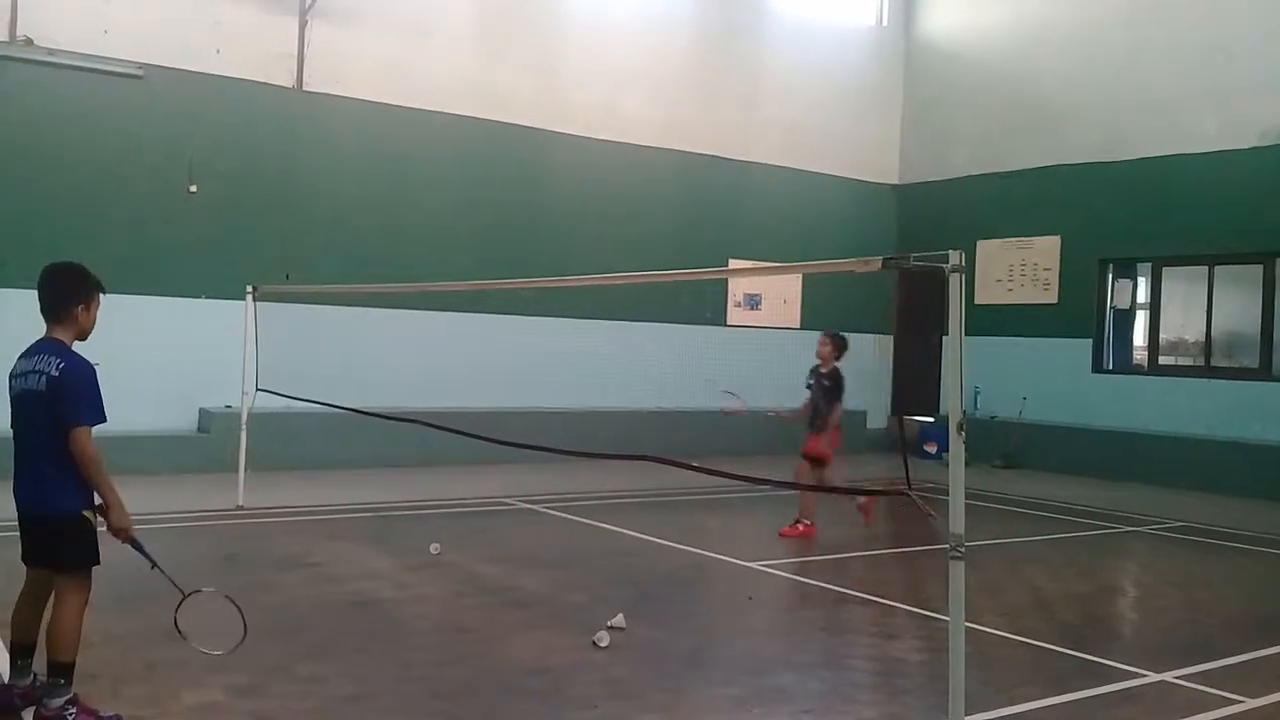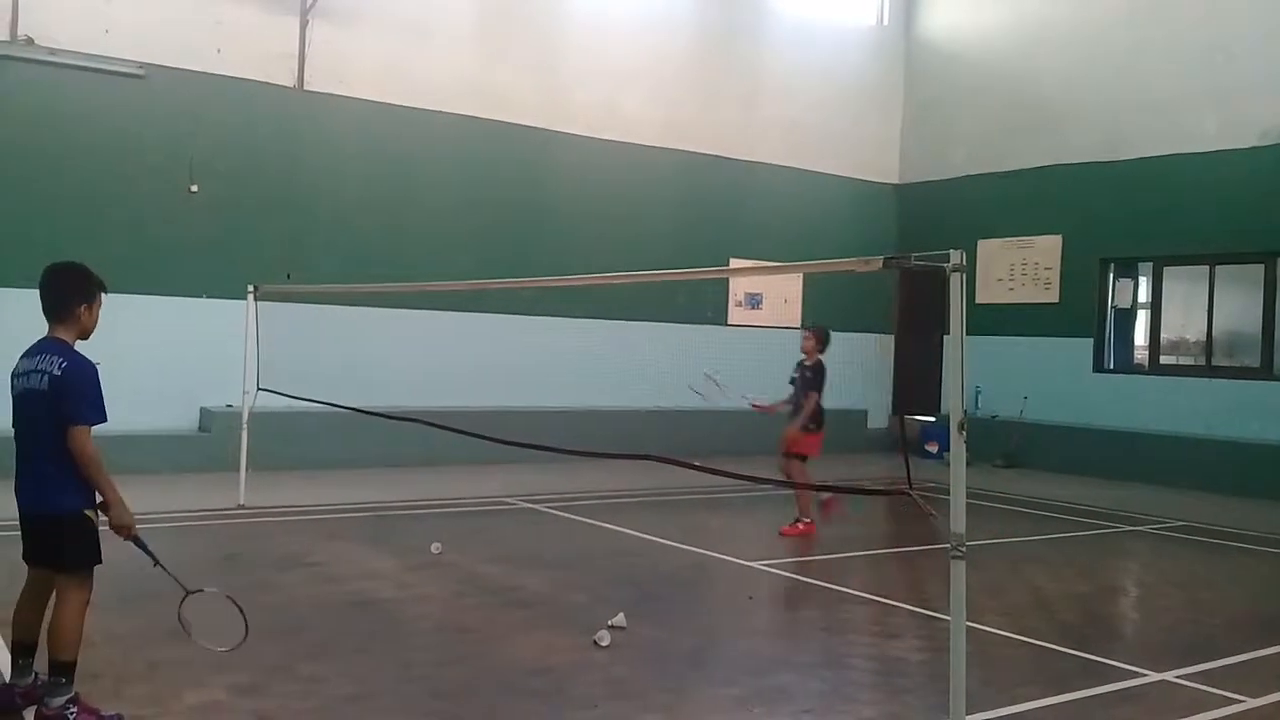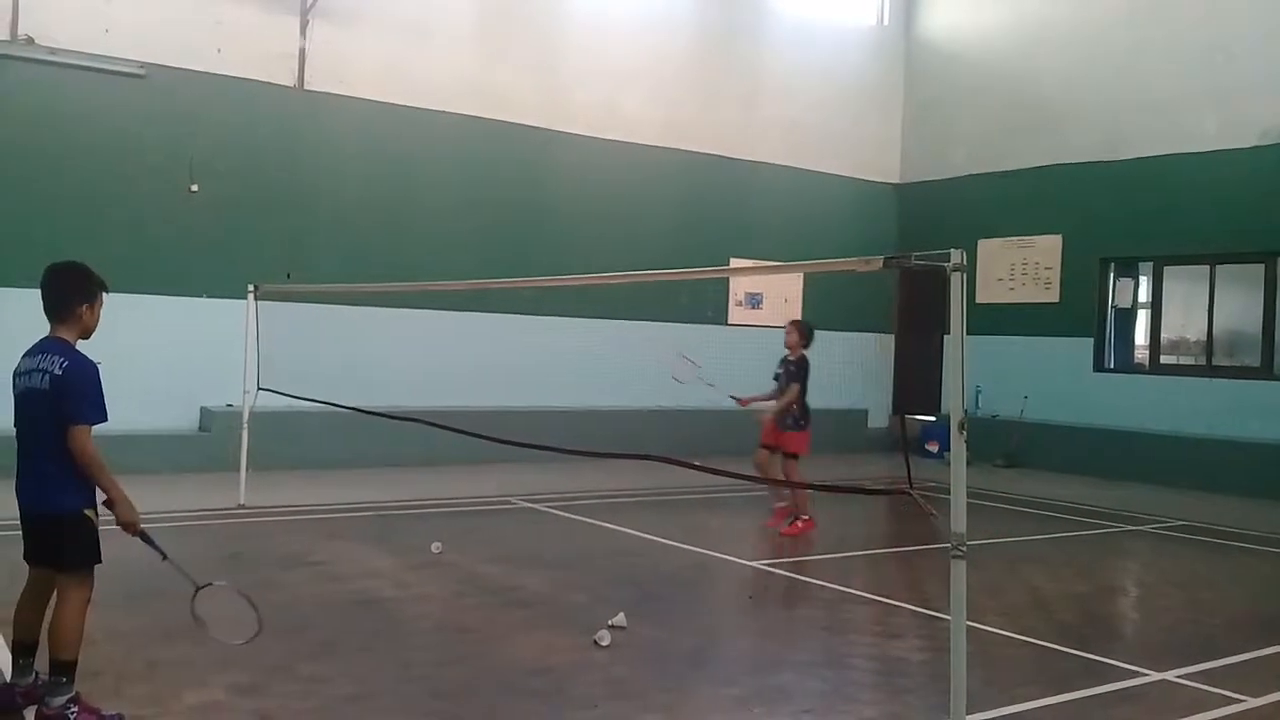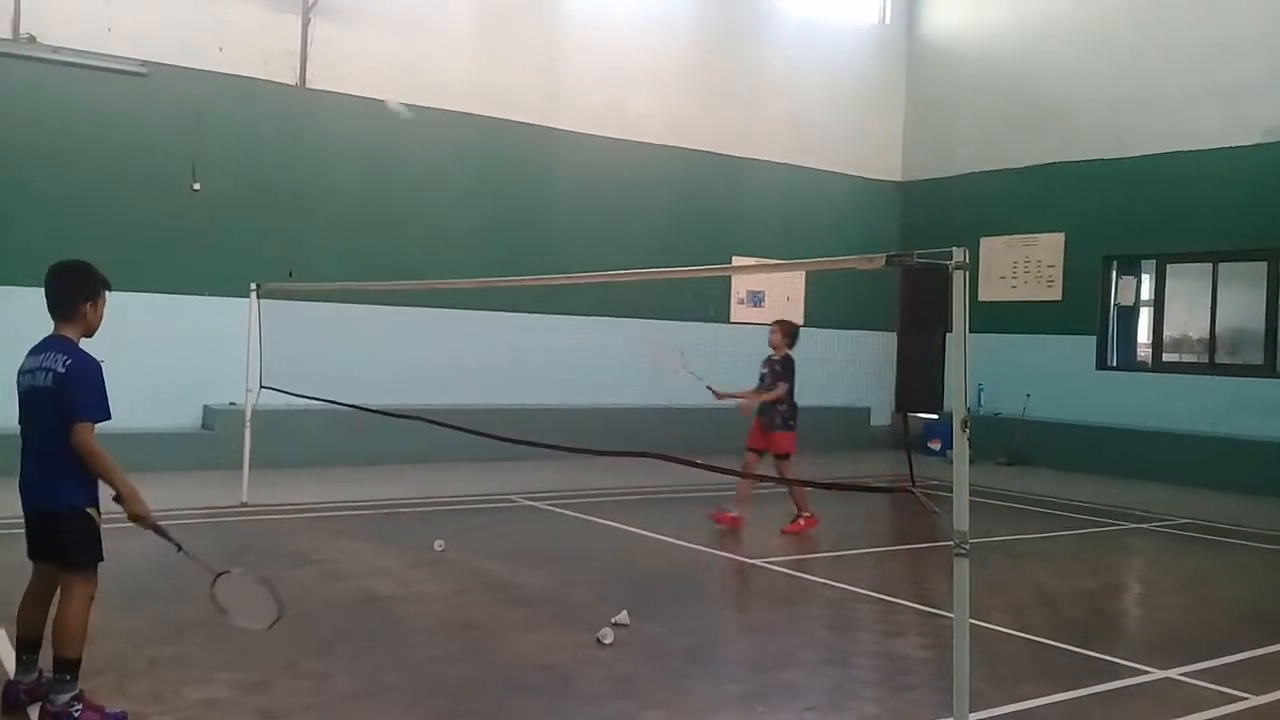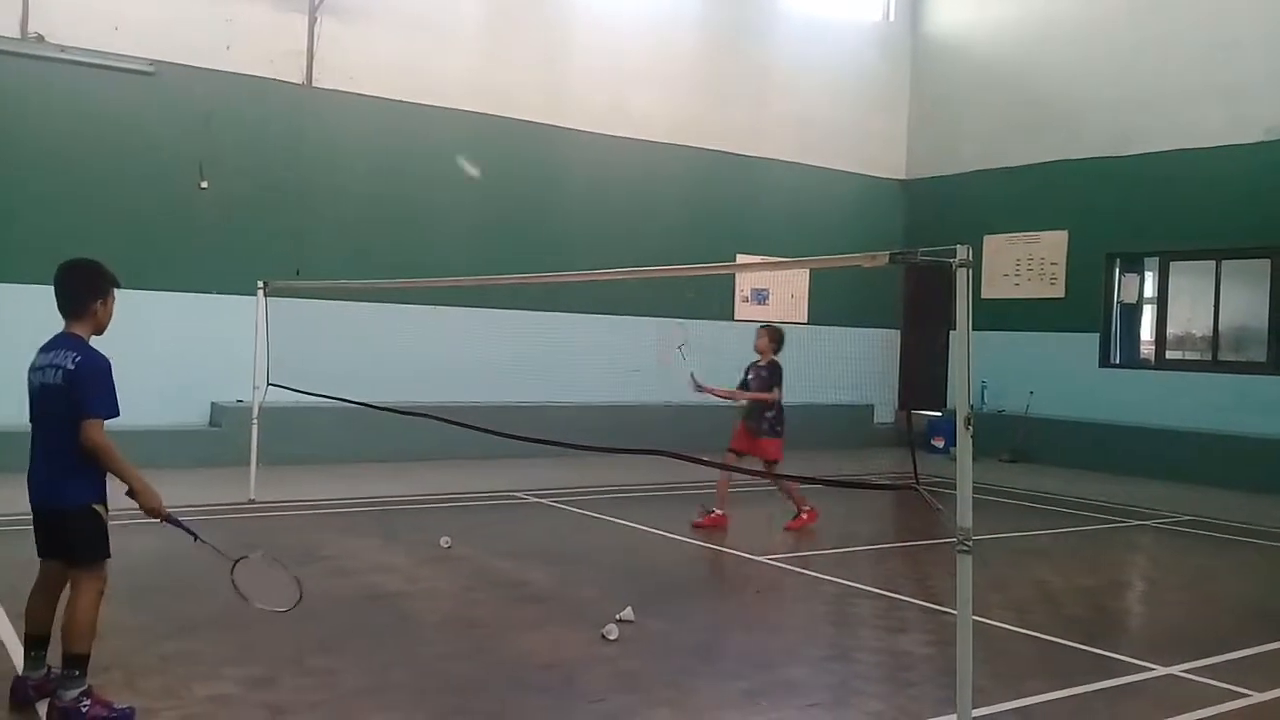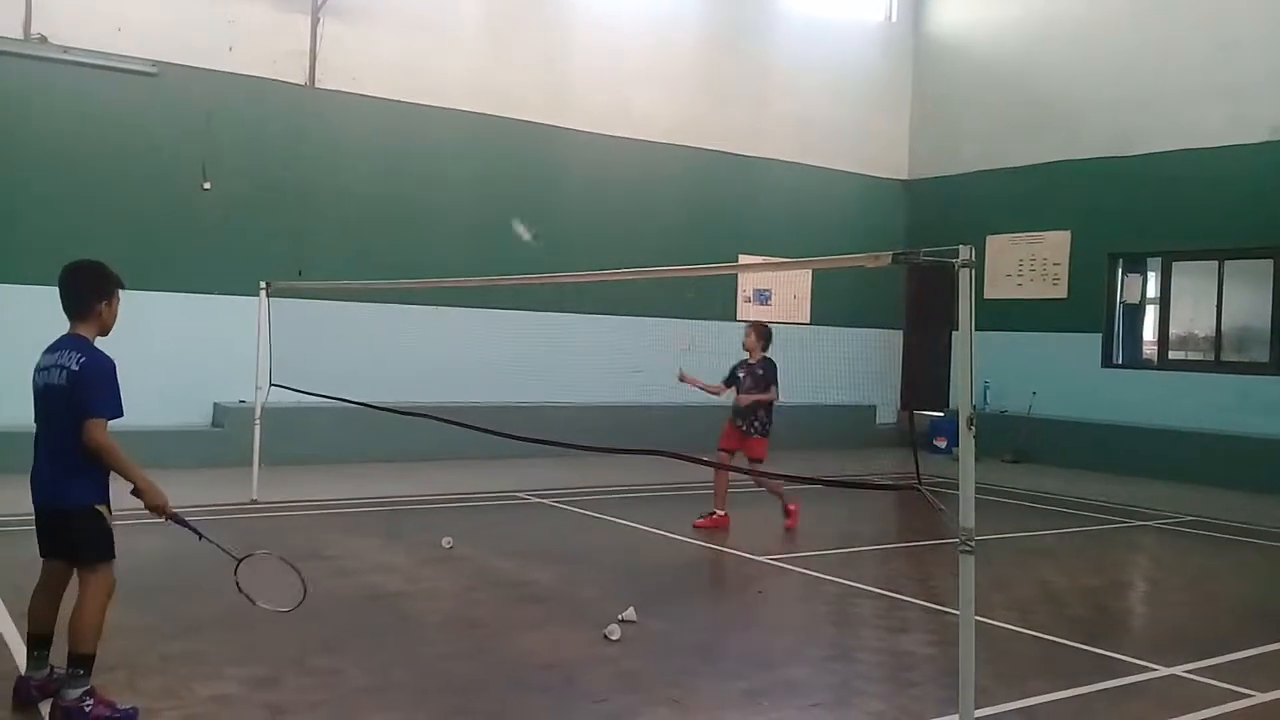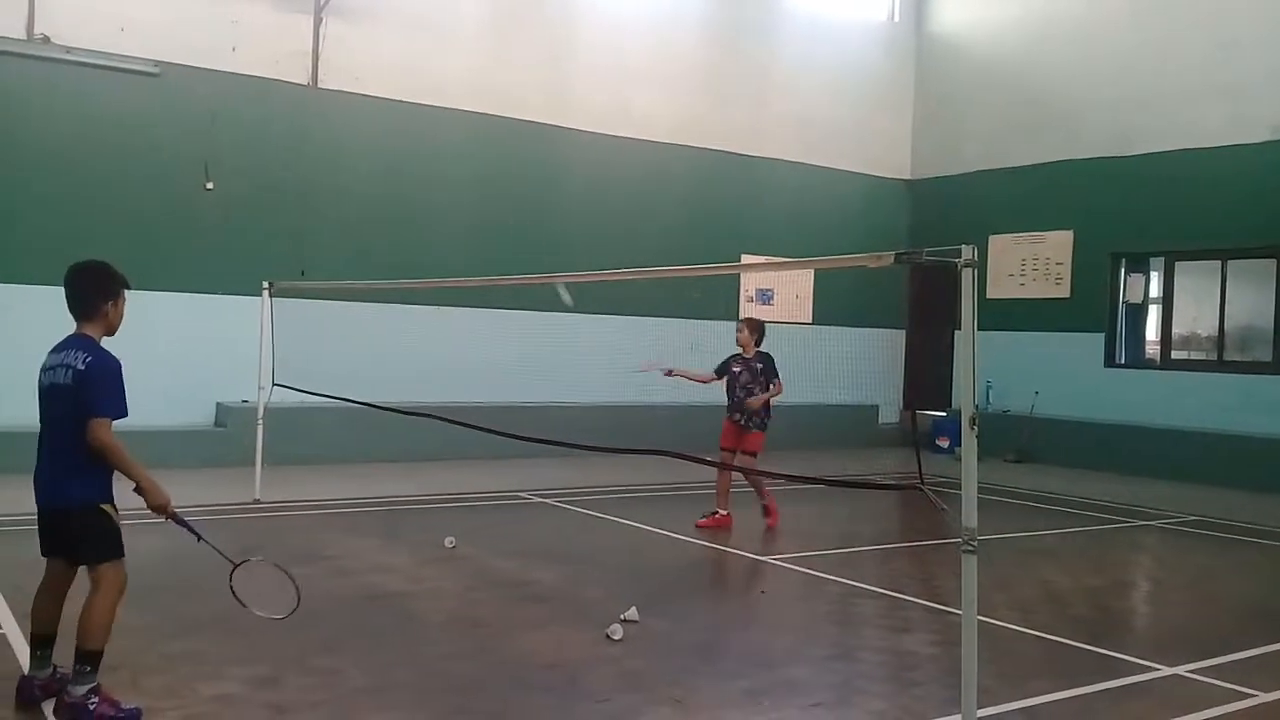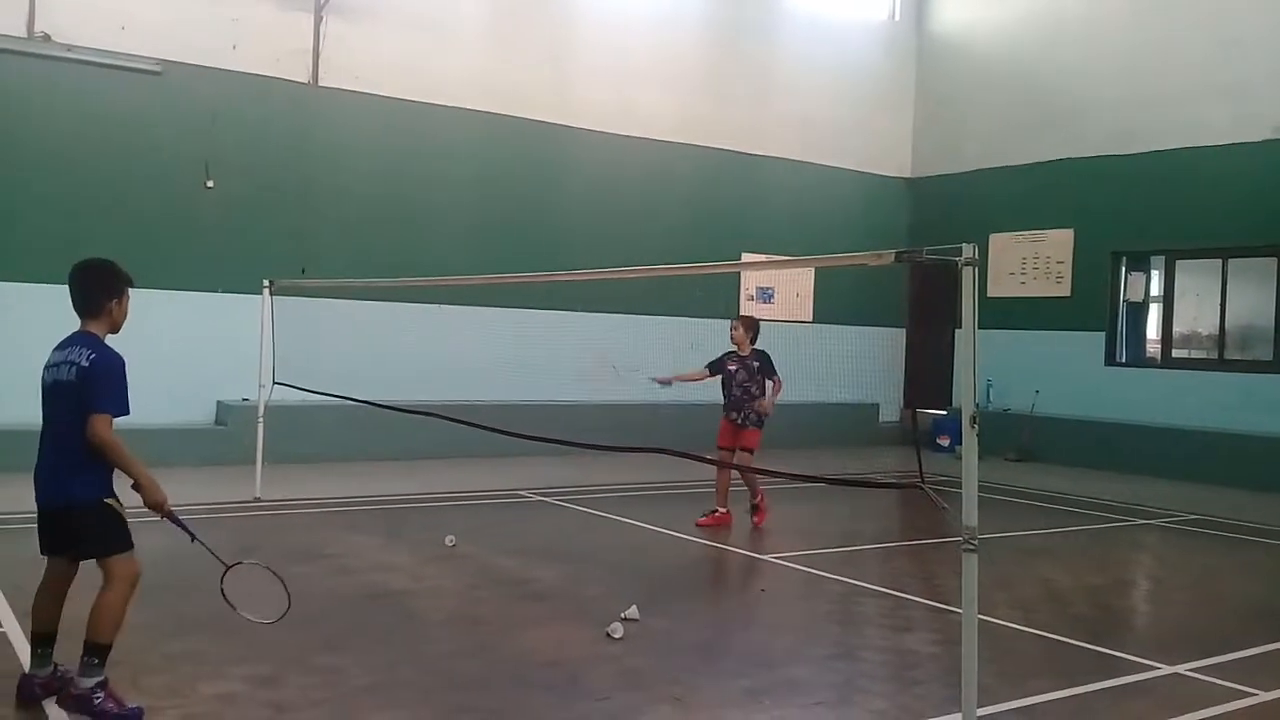
dt=0.1s
person 1, frame 1
right shoulder: (74, 369)
right elbow: (81, 445)
right wrist: (113, 504)
right hip: (65, 501)
left knee: (37, 584)
right knee: (72, 592)
person 1, frame 2
right shoulder: (76, 368)
right elbow: (79, 444)
right wrist: (114, 501)
right hip: (66, 500)
left knee: (38, 583)
right knee: (74, 591)
person 1, frame 3
right shoulder: (78, 368)
right elbow: (79, 443)
right wrist: (118, 498)
right hip: (66, 500)
left knee: (39, 583)
right knee: (74, 591)
person 1, frame 4
right shoulder: (81, 366)
left elbow: (40, 430)
right elbow: (82, 440)
right wrist: (126, 491)
left hip: (37, 492)
right hip: (70, 497)
left knee: (43, 580)
right knee: (78, 588)
person 1, frame 5
left shoulder: (43, 357)
right shoulder: (90, 363)
right elbow: (92, 436)
right wrist: (138, 485)
left hip: (46, 488)
right hip: (77, 493)
left knee: (51, 577)
right knee: (88, 585)
left ankle: (33, 676)
person 1, frame 6
left shoulder: (49, 358)
right shoulder: (95, 363)
right elbow: (95, 436)
right wrist: (143, 483)
left hip: (48, 488)
right hip: (80, 493)
left knee: (53, 576)
right knee: (97, 584)
left ankle: (35, 676)
person 1, frame 7
left shoulder: (55, 357)
right shoulder: (101, 363)
right elbow: (99, 435)
right wrist: (146, 483)
left hip: (52, 487)
right hip: (83, 493)
left knee: (57, 575)
right knee: (108, 582)
left ankle: (39, 675)
person 1, frame 8
left shoulder: (59, 354)
right shoulder: (105, 360)
right elbow: (99, 432)
right wrist: (144, 480)
left hip: (52, 484)
right hip: (86, 489)
left knee: (58, 573)
right knee: (123, 574)
left ankle: (39, 674)
right ankle: (88, 683)
person 2, frame 1
left shoulder: (835, 376)
right shoulder: (814, 372)
left elbow: (837, 408)
left wrist: (826, 437)
left hip: (826, 432)
right hip: (816, 429)
left knee: (802, 472)
right knee: (819, 477)
left ankle: (805, 523)
right ankle: (861, 501)
person 2, frame 2
left shoulder: (817, 369)
right shoulder: (800, 365)
left elbow: (812, 399)
left wrist: (796, 424)
right wrist: (773, 406)
left hip: (809, 425)
right hip: (796, 425)
left knee: (797, 469)
right knee: (786, 467)
left ankle: (806, 521)
right ankle: (824, 496)
person 2, frame 3
left shoulder: (801, 363)
right shoulder: (784, 361)
left elbow: (793, 393)
left wrist: (772, 411)
right wrist: (750, 399)
left hip: (794, 422)
right hip: (778, 420)
left knee: (789, 470)
right knee: (761, 460)
left ankle: (805, 518)
right ankle: (783, 503)
person 2, frame 4
left shoulder: (786, 362)
right shoulder: (767, 362)
left elbow: (781, 391)
right elbow: (758, 391)
left wrist: (755, 402)
right wrist: (728, 395)
left hip: (782, 422)
right hip: (763, 420)
left knee: (783, 470)
right knee: (748, 464)
left ankle: (806, 515)
right ankle: (735, 513)
person 2, frame 5
left shoulder: (774, 367)
right shoulder: (752, 368)
left elbow: (774, 396)
right elbow: (737, 394)
left wrist: (748, 396)
right wrist: (708, 389)
left hip: (769, 427)
right hip: (748, 423)
left knee: (774, 473)
right knee: (728, 463)
left ankle: (805, 511)
right ankle: (717, 513)
person 2, frame 6
left shoulder: (768, 365)
right shoulder: (740, 366)
left elbow: (773, 395)
right elbow: (720, 389)
left wrist: (752, 398)
right wrist: (691, 381)
left hip: (757, 426)
right hip: (737, 422)
left knee: (756, 474)
right knee: (721, 463)
left ankle: (788, 505)
right ankle: (720, 514)
person 2, frame 7
left shoulder: (764, 359)
right shoulder: (732, 361)
left elbow: (778, 386)
right elbow: (709, 377)
left wrist: (762, 398)
right wrist: (679, 372)
left hip: (755, 422)
right hip: (733, 419)
left knee: (746, 467)
right knee: (725, 463)
left ankle: (767, 501)
right ankle: (722, 513)
person 2, frame 8
left shoulder: (761, 357)
right shoulder: (726, 359)
left elbow: (777, 382)
right elbow: (701, 374)
left wrist: (770, 400)
right wrist: (672, 378)
left hip: (752, 420)
right hip: (730, 417)
left knee: (742, 465)
right knee: (723, 462)
left ankle: (757, 499)
right ankle: (721, 511)
